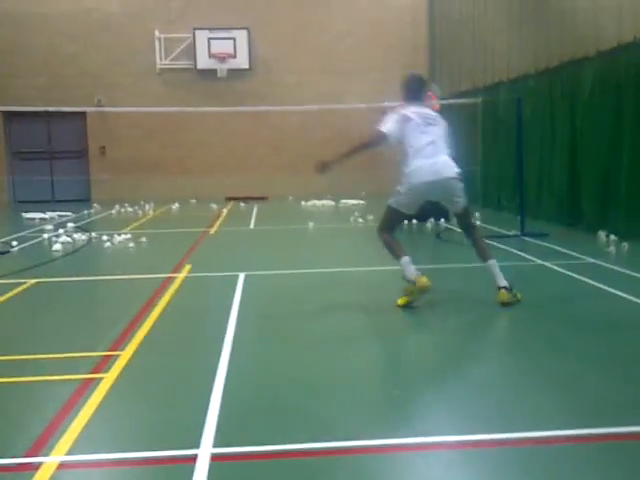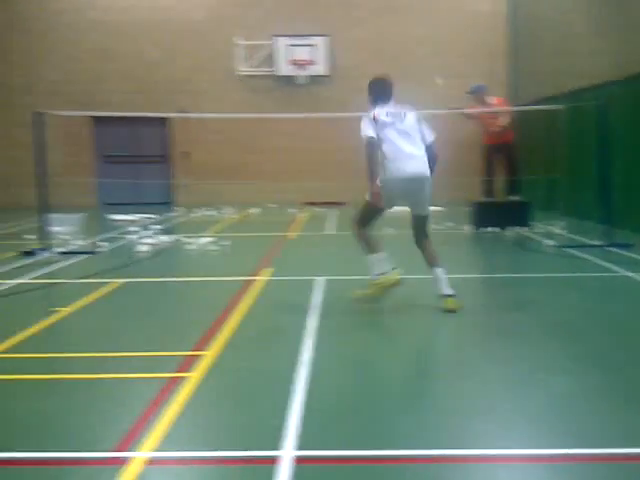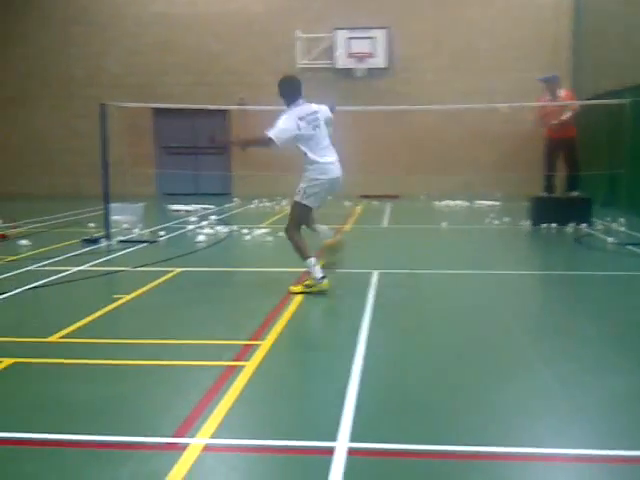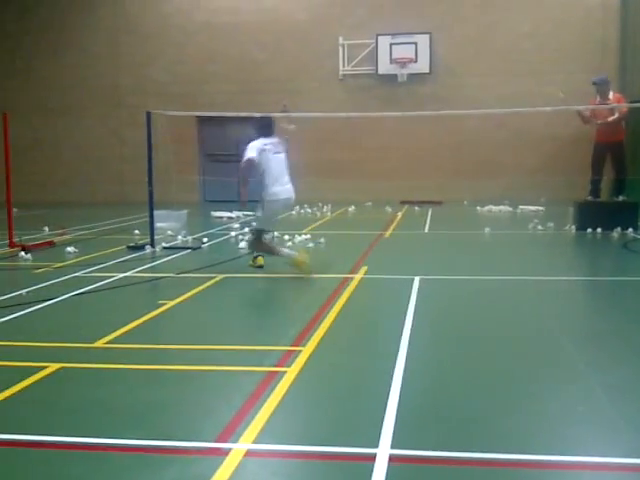
dt=0.4s
person 1, frame 1
left shoulder: (400, 115)
right shoulder: (438, 119)
left elbow: (377, 138)
left wrist: (336, 159)
left hip: (417, 178)
right hip: (448, 175)
left knee: (385, 230)
right knee: (470, 230)
left ankle: (414, 278)
right ankle: (502, 287)
person 1, frame 2
left shoulder: (372, 117)
right shoulder: (412, 115)
left elbow: (371, 147)
right elbow: (432, 152)
left wrist: (373, 184)
left hip: (394, 175)
right hip: (421, 174)
left knee: (360, 225)
right knee: (422, 238)
left ankle: (383, 274)
right ankle: (447, 294)
person 1, frame 3
left shoulder: (289, 119)
right shoulder: (318, 109)
left elbow: (266, 140)
right elbow: (330, 115)
left wrist: (231, 142)
right wrist: (330, 110)
left hip: (318, 176)
right hip: (333, 172)
left knee: (292, 229)
right knee: (302, 219)
left ankle: (318, 279)
right ankle: (330, 237)
person 1, frame 4
left shoulder: (255, 146)
right shoulder: (279, 144)
left elbow: (247, 164)
left wrist: (243, 188)
left hip: (273, 197)
right hip: (288, 196)
left knee: (257, 241)
left ankle: (294, 257)
right ankle: (257, 256)
person 2, frame 1
left shoulder: (431, 98)
right shoulder: (410, 100)
left elbow: (435, 112)
right elbow: (405, 116)
left hip: (430, 135)
right hip: (415, 136)
right knee: (413, 164)
right ankle: (411, 190)
person 2, frame 2
left shoulder: (499, 102)
right shoulder: (478, 109)
left elbow: (508, 117)
right elbow: (469, 115)
left wrist: (501, 127)
left hip: (505, 140)
right hip: (490, 142)
left knee: (511, 167)
right knee: (488, 169)
left ankle: (513, 194)
right ankle: (488, 195)
person 2, frame 3
left shoulder: (568, 95)
right shoulder: (544, 100)
left elbow: (573, 112)
right elbow: (542, 118)
left wrist: (560, 121)
right wrist: (545, 123)
left hip: (568, 136)
right hip: (552, 137)
left knee: (572, 164)
right knee: (549, 164)
left ankle: (572, 189)
right ankle: (548, 190)
person 2, frame 4
left shoulder: (618, 98)
right shoulder: (595, 102)
left elbow: (622, 115)
right elbow: (587, 120)
left wrist: (606, 122)
right wrist: (580, 113)
left hip: (616, 139)
right hip: (600, 140)
left knee: (619, 168)
right knee: (596, 168)
left ankle: (619, 194)
right ankle: (593, 195)
